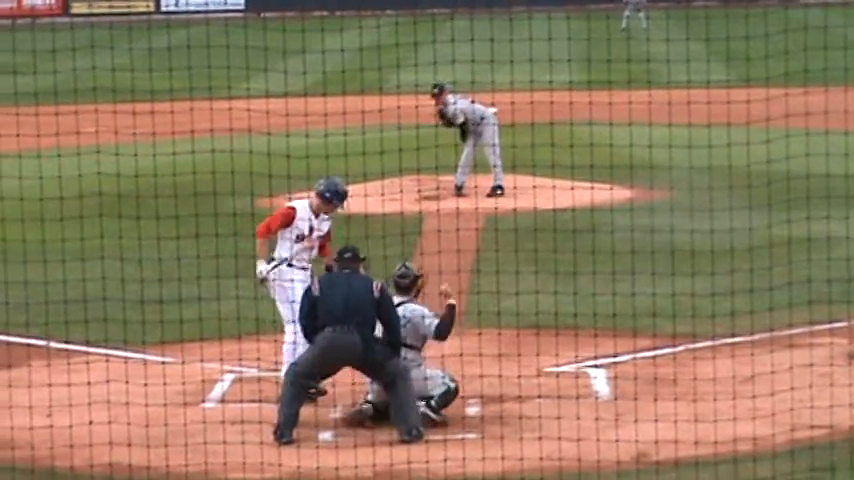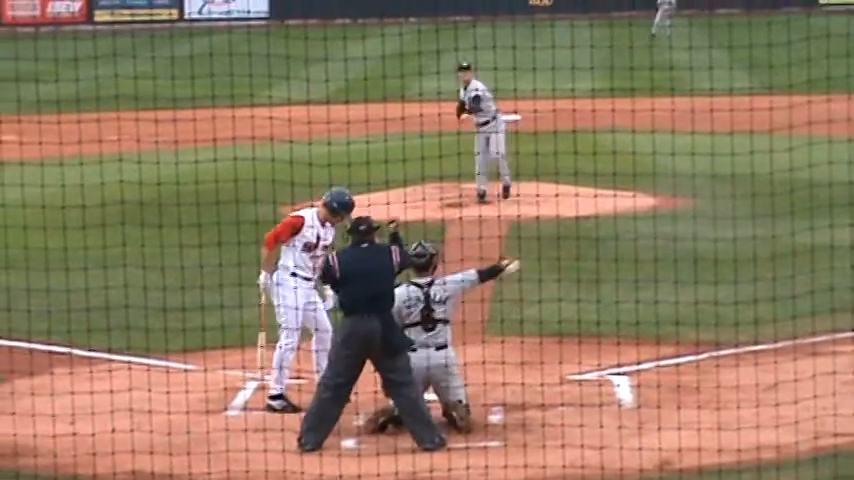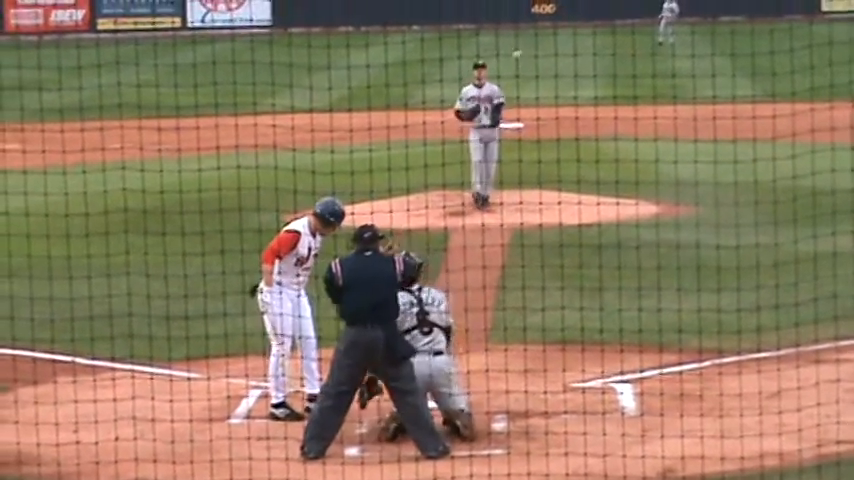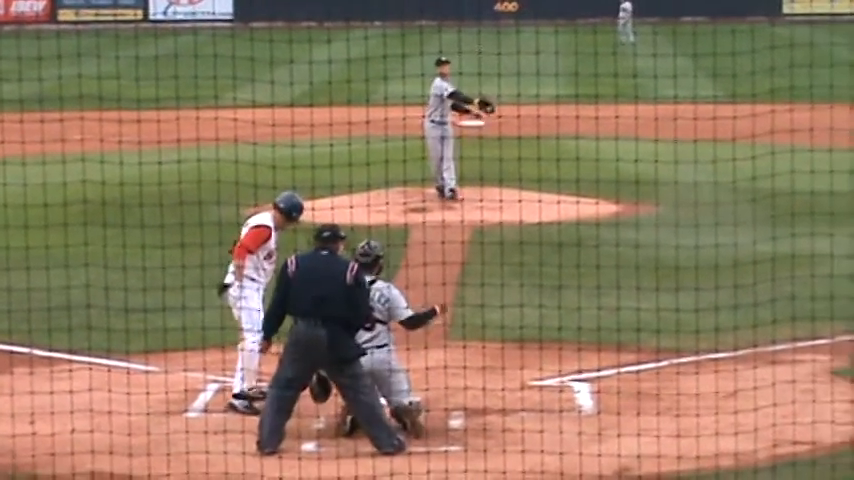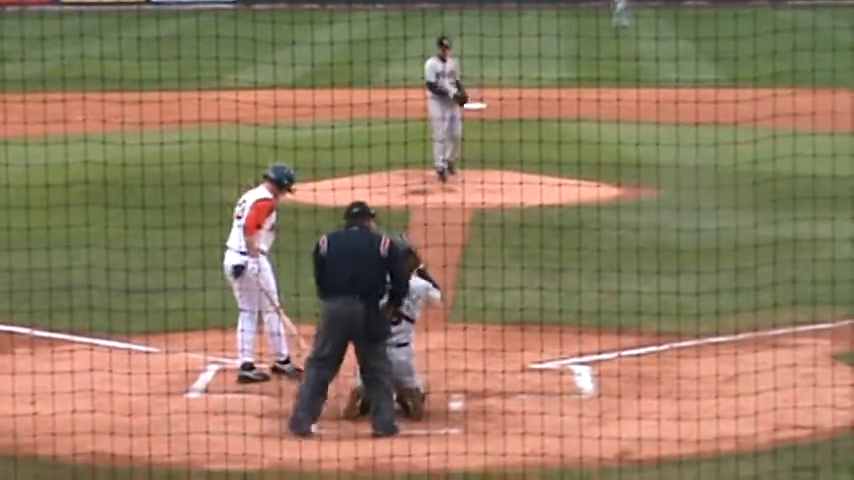
dt=0.5s
person 1, frame 1
left shoulder: (317, 285)
right shoulder: (374, 286)
left elbow: (307, 324)
right elbow: (392, 323)
right wrist: (393, 353)
left hip: (328, 341)
right hip: (363, 343)
left knee: (295, 377)
right knee: (398, 376)
left ankle: (284, 431)
right ankle: (410, 429)
person 1, frame 2
left shoulder: (336, 260)
right shoulder: (391, 254)
left elbow: (334, 284)
right elbow: (404, 259)
right wrist: (395, 236)
left hip: (352, 327)
right hip: (384, 327)
left knee: (332, 384)
right knee: (404, 384)
left ankle: (310, 438)
right ankle: (429, 437)
person 1, frame 3
left shoulder: (338, 268)
right shoulder: (395, 264)
right elbow: (408, 275)
left hip: (354, 336)
right hip: (387, 336)
left knee: (334, 393)
right knee: (408, 393)
left ankle: (313, 447)
right ankle: (432, 446)
person 1, frame 4
left shoulder: (294, 264)
right shoulder: (351, 270)
left elbow: (279, 303)
right elbow: (361, 314)
left wrist: (268, 334)
right wrist: (348, 334)
left hip: (301, 333)
right hip: (336, 337)
left knee: (282, 388)
right knee: (359, 390)
left ankle: (268, 440)
right ankle: (387, 441)
person 1, frame 5
left shoulder: (326, 242)
right shoulder: (383, 244)
left elbow: (321, 283)
right elbow: (401, 282)
right wrist: (394, 303)
left hip: (335, 308)
right hip: (367, 311)
left knee: (319, 365)
right knee: (378, 369)
left ankle: (302, 420)
right ankle: (383, 423)
person 2, frame 1
left shoulder: (325, 221)
right shoulder: (293, 211)
left elbow: (324, 247)
right elbow: (262, 230)
right wrist: (262, 263)
left hip: (305, 275)
right hip: (285, 274)
right knee: (296, 329)
person 2, frame 2
left shoulder: (330, 229)
right shoulder: (301, 220)
right elbow: (270, 240)
right wrist: (266, 273)
left hip: (309, 285)
right hip: (288, 282)
left knee: (324, 331)
right knee: (289, 338)
right ankle: (275, 396)
person 2, frame 3
left shoulder: (316, 235)
right shoulder: (295, 233)
right elbow: (269, 255)
right wrist: (268, 289)
left hip: (298, 292)
right hip: (279, 292)
left knee: (309, 343)
right knee: (282, 347)
left ankle: (313, 397)
right ankle: (277, 405)
person 2, frame 4
left shoulder: (258, 219)
right shoulder: (264, 227)
left elbow: (242, 249)
right elbow: (240, 252)
right wrist: (238, 283)
left hip: (248, 285)
right hip: (246, 286)
left knee: (252, 335)
right knee: (255, 339)
left ankle: (248, 387)
right ankle: (239, 395)
person 2, frame 5
left shoulder: (248, 196)
right shoulder: (265, 200)
left elbow: (243, 227)
right elbow: (250, 227)
right wrist: (254, 259)
left hip: (233, 259)
right hip: (250, 260)
left knee: (247, 312)
right knee: (271, 310)
left ankle: (246, 366)
right ankle: (281, 361)
person 3, frame 1
right shoulder: (418, 311)
right elbow: (442, 333)
right wrist: (450, 302)
right hip: (409, 378)
left knee: (380, 409)
right knee: (450, 386)
left ankle: (368, 408)
right ankle: (429, 405)
person 3, frame 2
left shoulder: (399, 293)
right shoulder: (449, 284)
right elbow: (482, 275)
right wrist: (503, 266)
left hip: (412, 359)
right hip: (442, 357)
right knee: (456, 404)
left ankle: (388, 415)
right ankle: (456, 412)
person 3, frame 3
right shoulder: (438, 297)
left wrist: (371, 380)
left hip: (411, 366)
right hip: (440, 363)
right knee: (458, 412)
left ankle: (396, 422)
right ankle: (458, 417)
person 3, frame 4
right shoulder: (389, 291)
right elbow: (411, 323)
right wrist: (434, 311)
right hip: (383, 356)
right knee: (403, 404)
left ankle: (351, 416)
right ankle: (408, 414)
person 3, frame 5
right shoulder: (419, 285)
right elbow: (438, 296)
right wrist: (421, 268)
right hip: (401, 352)
right knee: (414, 392)
left ankle: (362, 396)
right ankle: (410, 395)
person 4, frame 1
left shoulder: (453, 107)
right shoulder: (447, 104)
left elbow: (463, 127)
right elbow: (450, 124)
left wrist: (464, 140)
right wrist: (443, 118)
left hip: (486, 121)
right hip: (473, 125)
left knee: (492, 152)
right knee: (467, 153)
left ankle: (499, 186)
right ankle: (459, 185)
person 4, frame 2
left shoulder: (477, 86)
right shoulder: (462, 91)
left elbow: (475, 104)
right elbow: (463, 113)
left wrist: (467, 113)
right wrist: (461, 111)
left hip: (495, 124)
right hip: (480, 127)
left knee: (497, 154)
right knee: (480, 158)
left ankle: (506, 183)
right ankle: (482, 191)
person 4, frame 3
left shoulder: (494, 89)
right shoulder: (466, 91)
left elbow: (498, 109)
right elbow: (458, 112)
left wrist: (494, 125)
right wrist: (466, 115)
left hip: (491, 130)
right hip: (475, 131)
left knee: (491, 163)
right knee: (477, 162)
left ankle: (485, 195)
right ankle: (477, 194)
person 4, frame 4
left shoulder: (448, 84)
right shoulder: (438, 83)
right elbow: (456, 96)
left wrist: (470, 111)
right wrist: (476, 101)
left hip: (446, 125)
right hip: (433, 125)
left knee: (448, 157)
right knee: (436, 157)
left ankle: (450, 189)
right ankle: (440, 186)
person 4, frame 5
left shoulder: (454, 62)
right shoulder: (431, 64)
right elbow: (431, 86)
left wrist: (461, 93)
right wrist: (451, 94)
left hip: (453, 103)
right hip: (437, 104)
left knee: (456, 135)
right knee: (439, 137)
left ankle: (449, 161)
right ankle: (440, 168)
